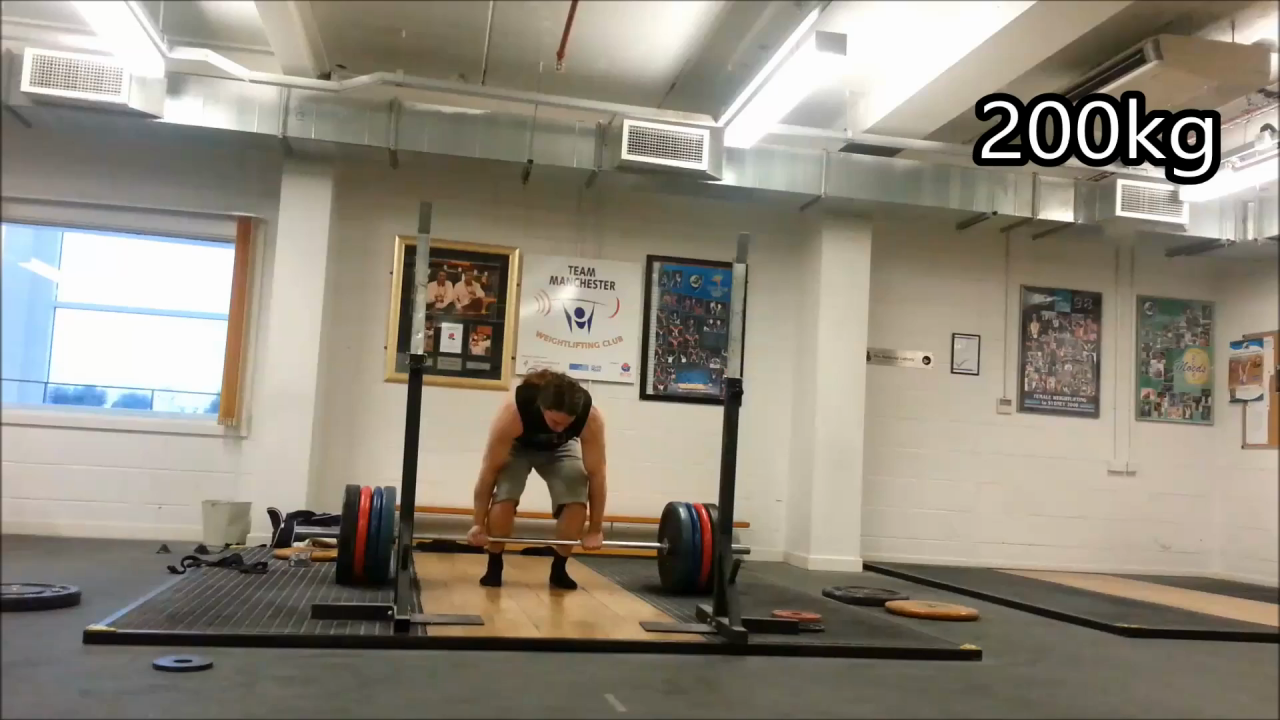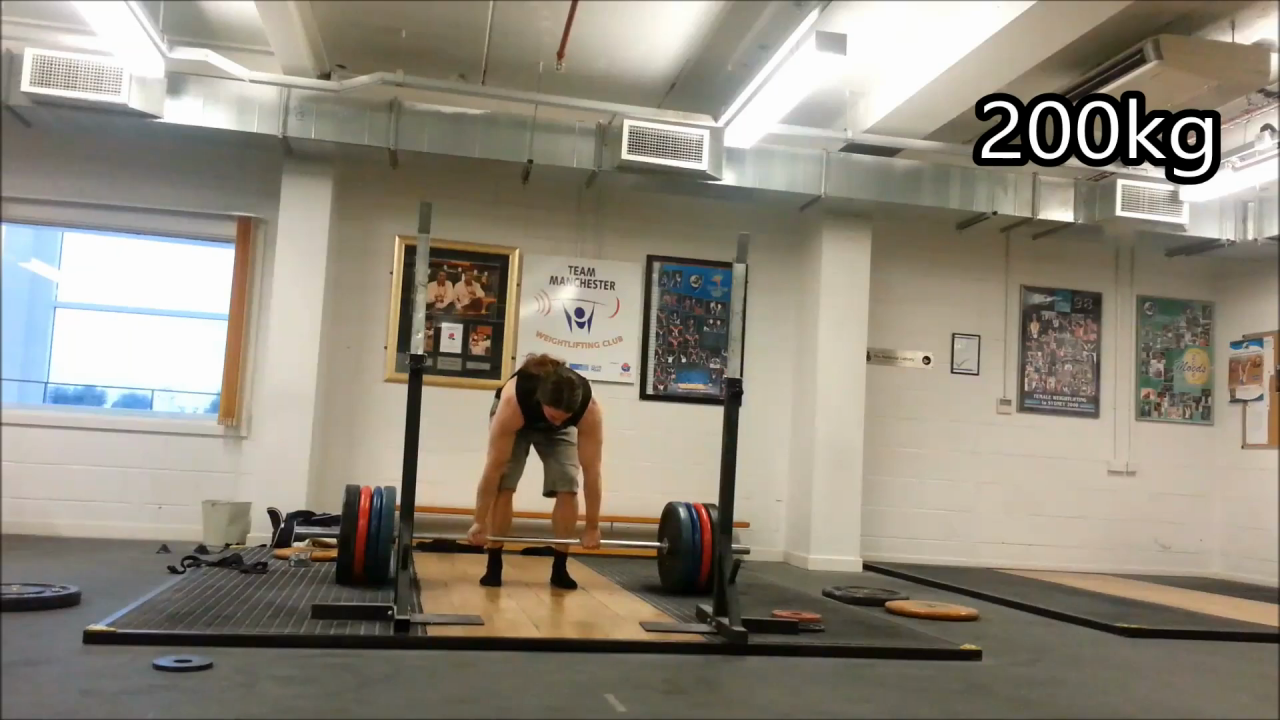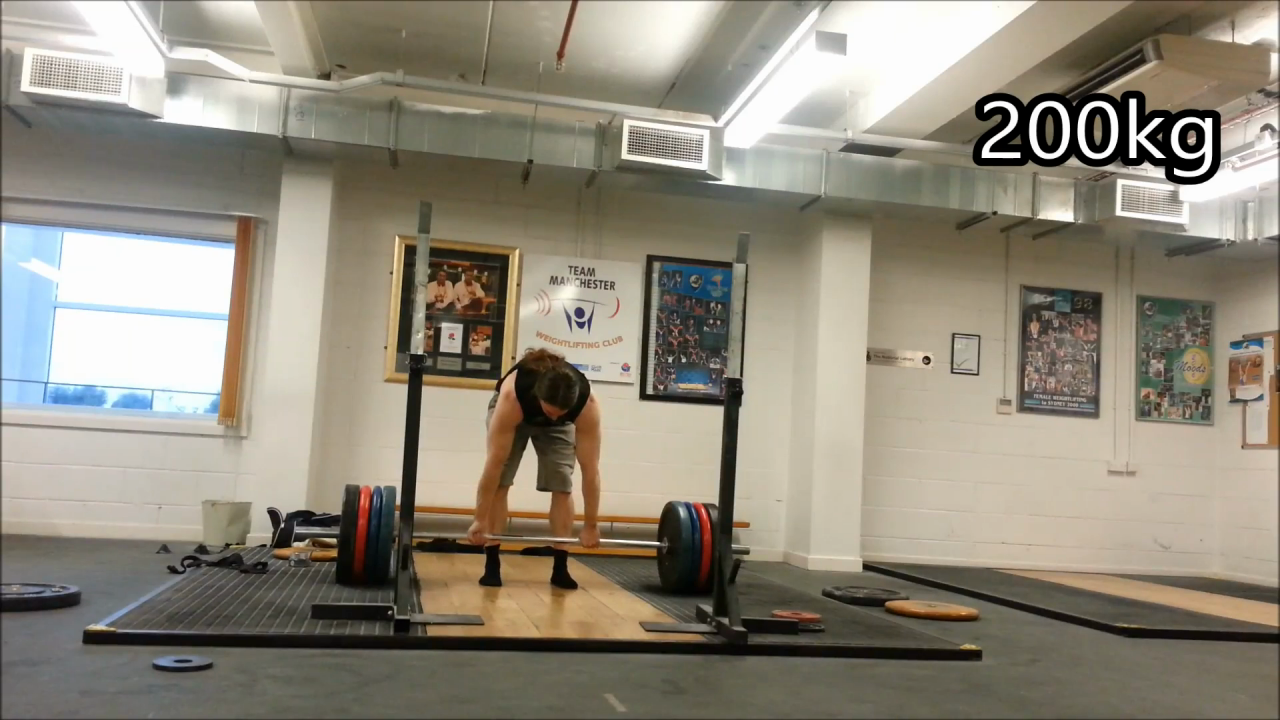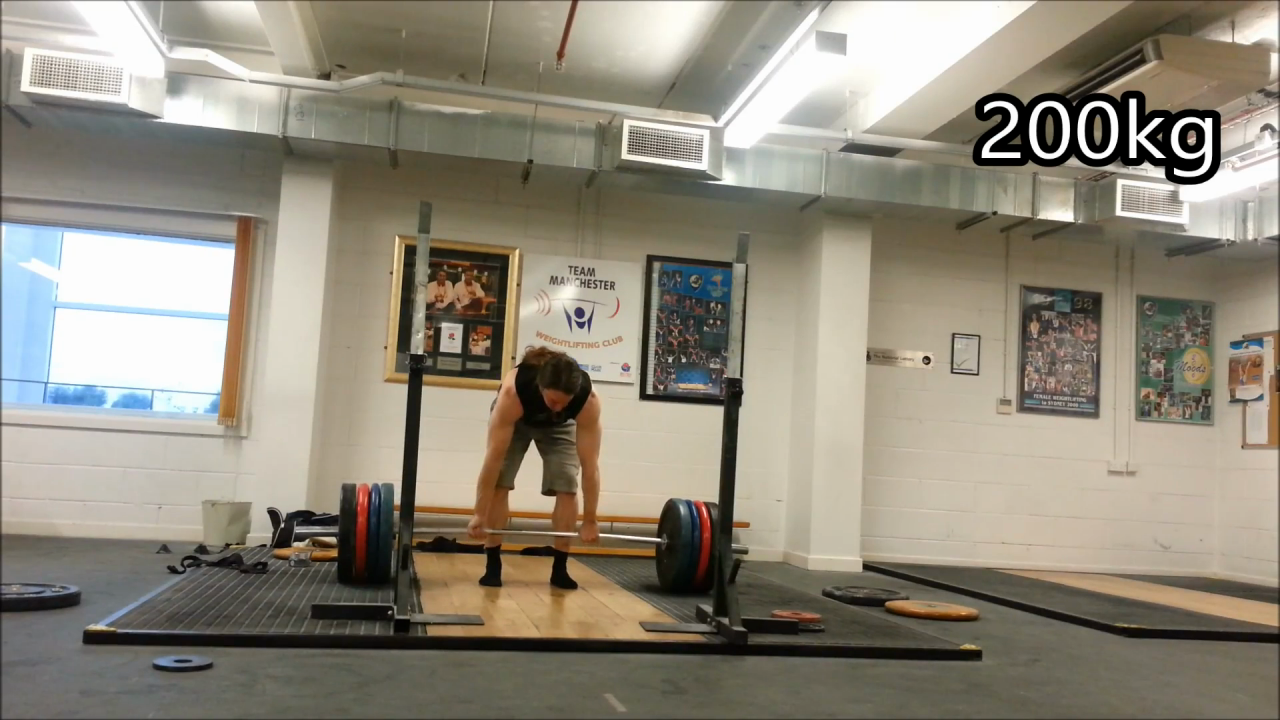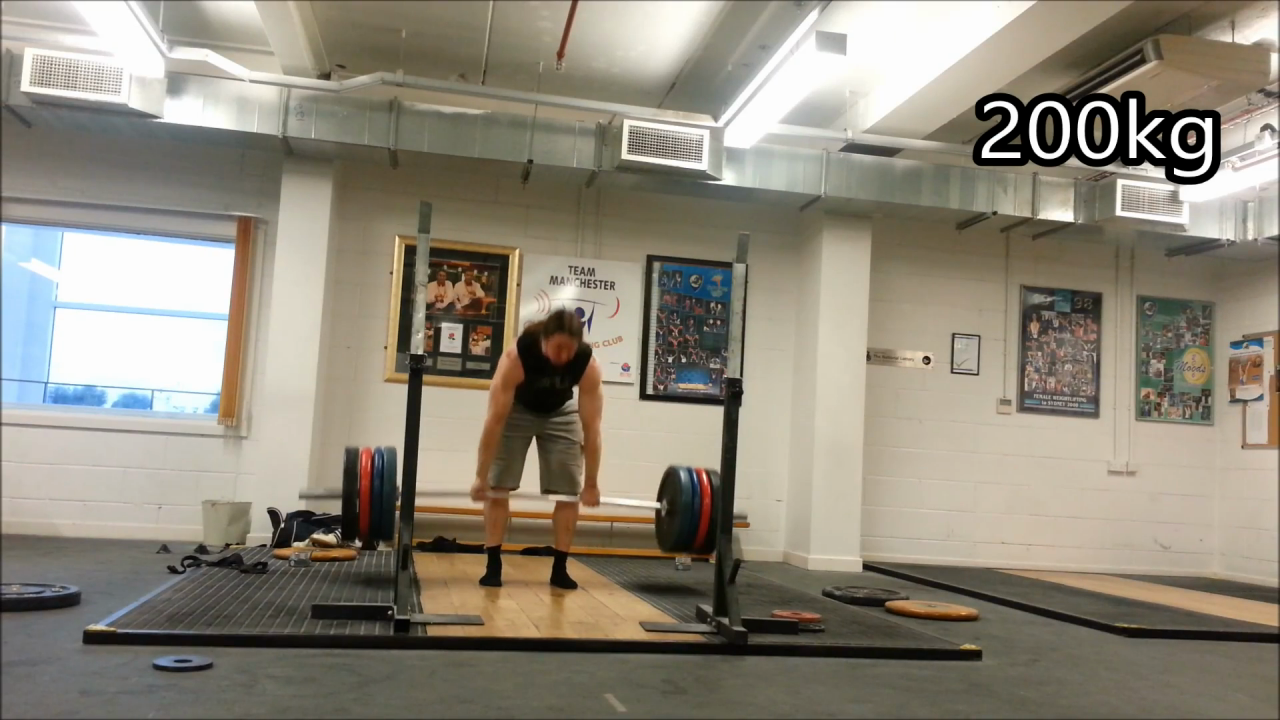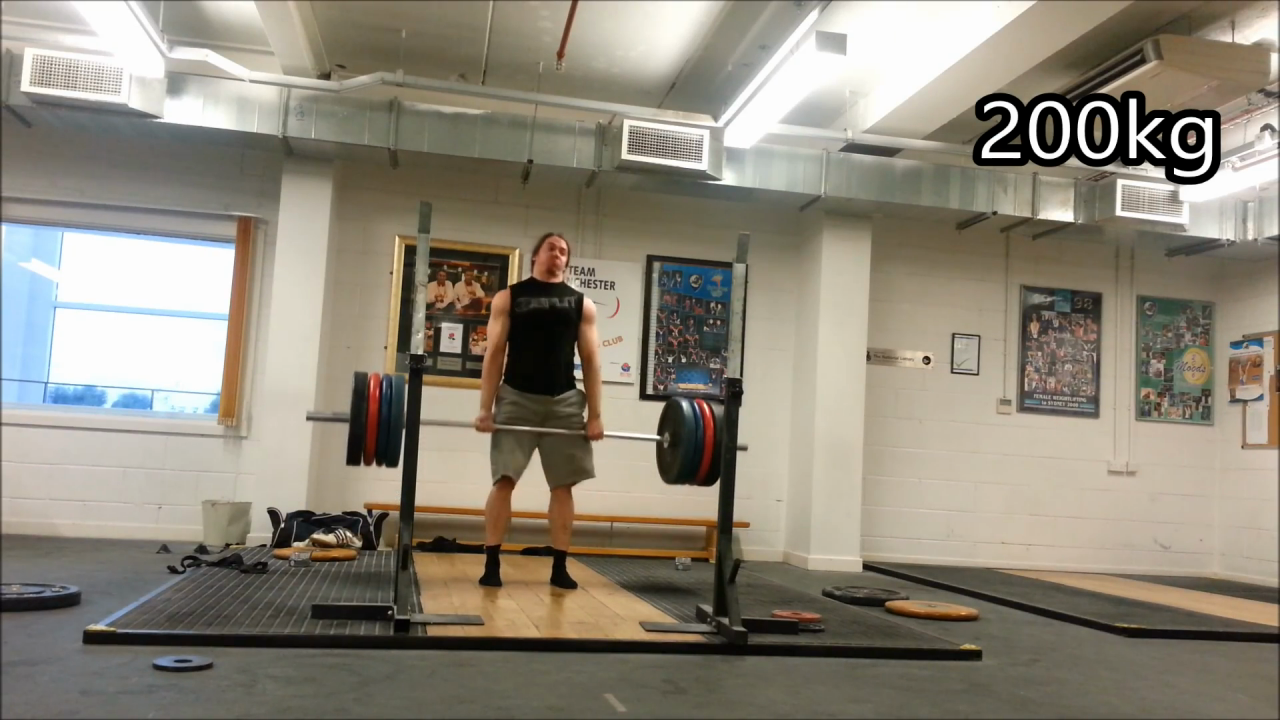
dt=0.4s
person 1, frame 1
left shoulder: (591, 418)
right shoulder: (513, 410)
left elbow: (597, 474)
right elbow: (489, 469)
left wrist: (595, 529)
right wrist: (478, 523)
left hip: (560, 449)
right hip: (516, 446)
left knee: (577, 500)
right knee: (504, 498)
left ankle: (559, 568)
right ankle: (494, 567)
person 1, frame 2
left shoulder: (590, 409)
right shoulder: (512, 401)
left elbow: (592, 471)
right elbow: (494, 466)
left wrist: (592, 527)
right wrist: (479, 522)
left hip: (559, 433)
right hip: (516, 420)
left knee: (567, 487)
right knee: (503, 485)
left ankle: (559, 568)
right ankle: (494, 566)
person 1, frame 3
left shoulder: (587, 405)
right shoulder: (511, 395)
left elbow: (590, 468)
right elbow: (494, 463)
left wrist: (591, 525)
right wrist: (480, 520)
left hip: (558, 426)
right hip: (514, 413)
left knee: (562, 485)
right knee: (500, 481)
left ankle: (560, 567)
right ankle: (491, 565)
person 1, frame 4
left shoulder: (589, 400)
right shoulder: (513, 390)
left elbow: (590, 464)
right elbow: (494, 457)
left wrist: (590, 521)
right wrist: (479, 514)
left hip: (560, 426)
right hip: (516, 420)
left knee: (567, 486)
right knee: (499, 482)
left ankle: (559, 568)
right ankle: (493, 566)
person 1, frame 5
left shoulder: (589, 365)
right shoulder: (516, 357)
left elbow: (592, 428)
right elbow: (495, 419)
left wrist: (591, 485)
right wrist: (481, 477)
left hip: (560, 412)
right hip: (518, 409)
left knee: (569, 489)
right knee: (499, 486)
left ankle: (560, 568)
right ankle: (493, 566)
person 1, frame 6
left shoulder: (581, 303)
right shoulder: (509, 297)
left elbow: (590, 360)
right elbow: (494, 354)
left wrist: (594, 414)
right wrist: (486, 407)
left hip: (565, 401)
right hip: (517, 398)
left knee: (563, 485)
right knee: (504, 480)
left ankle: (559, 567)
right ankle: (491, 565)
